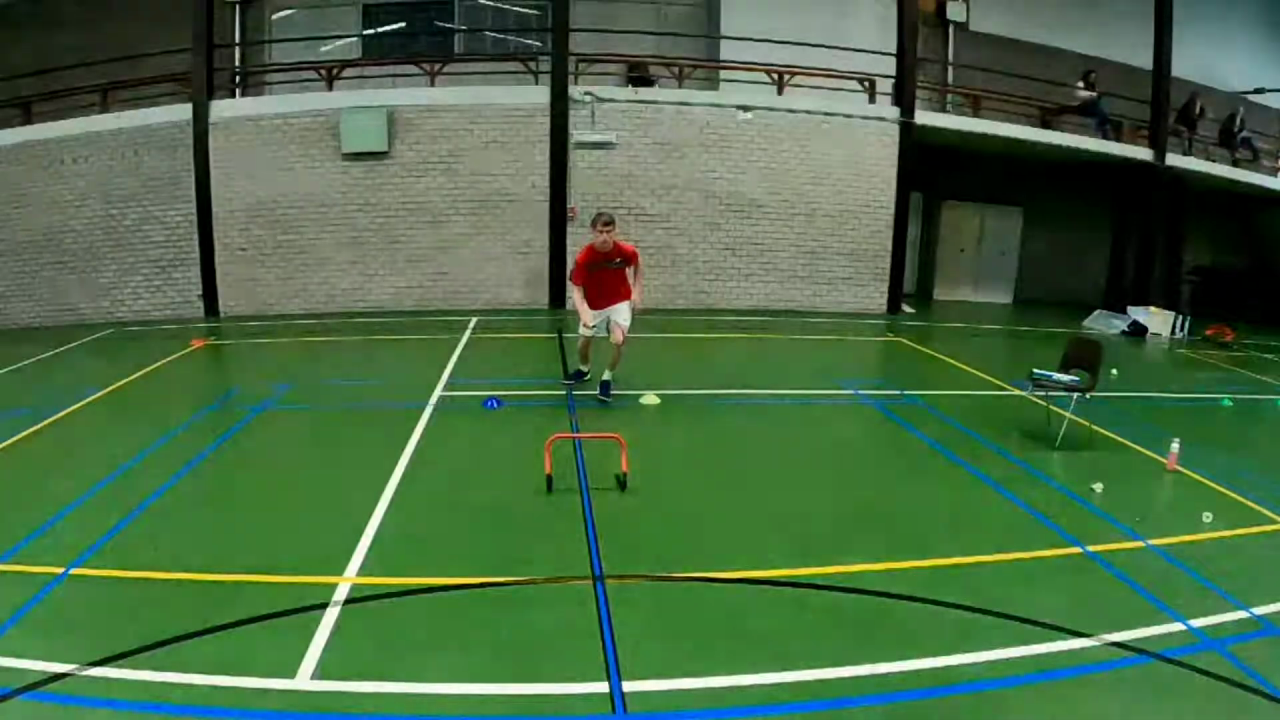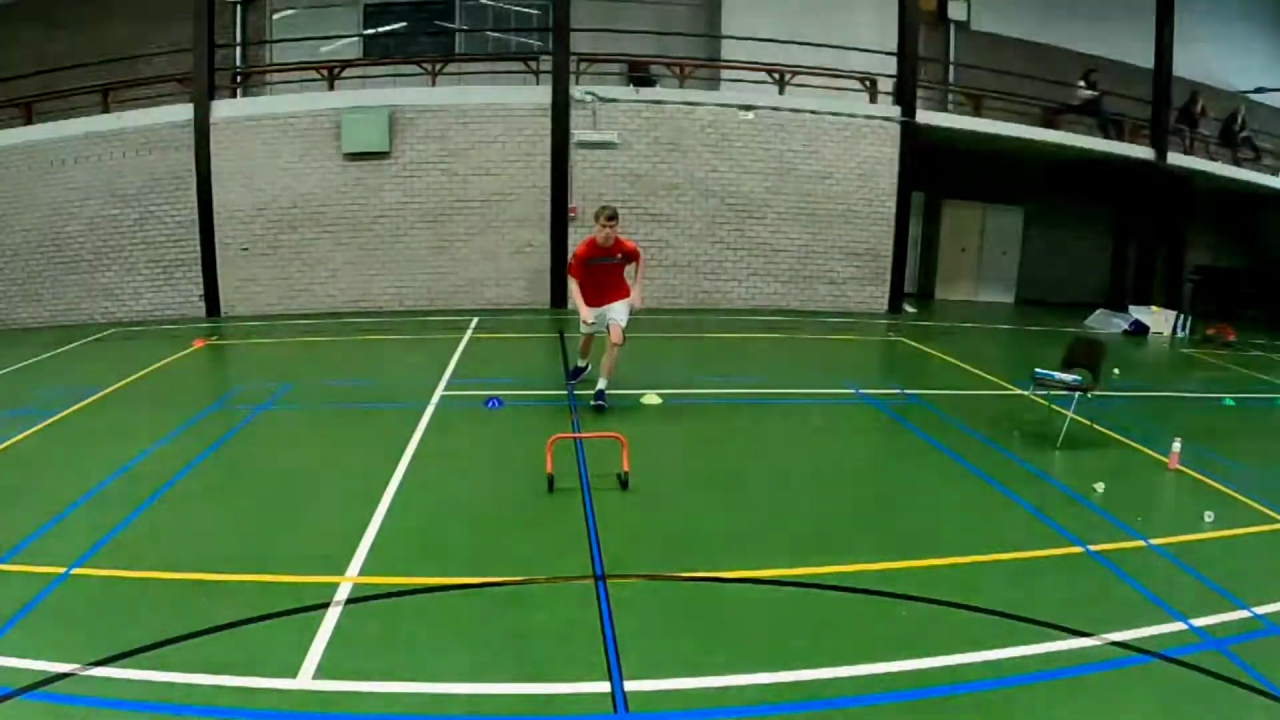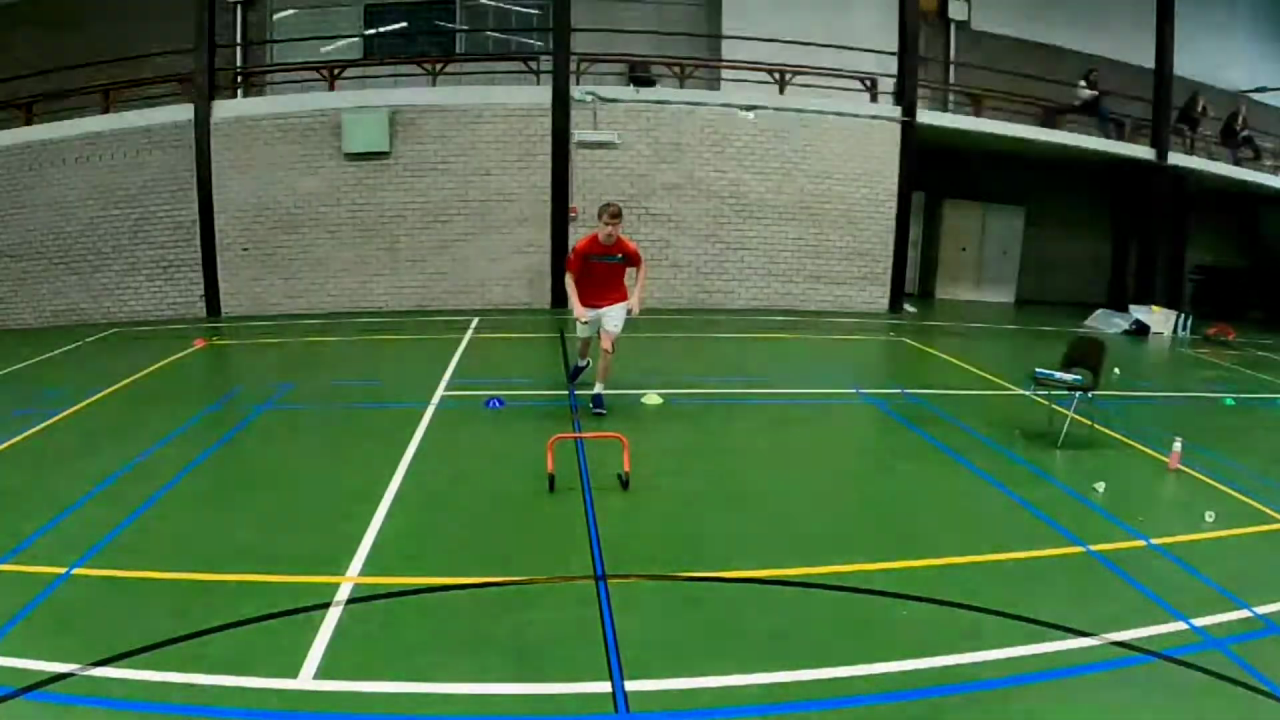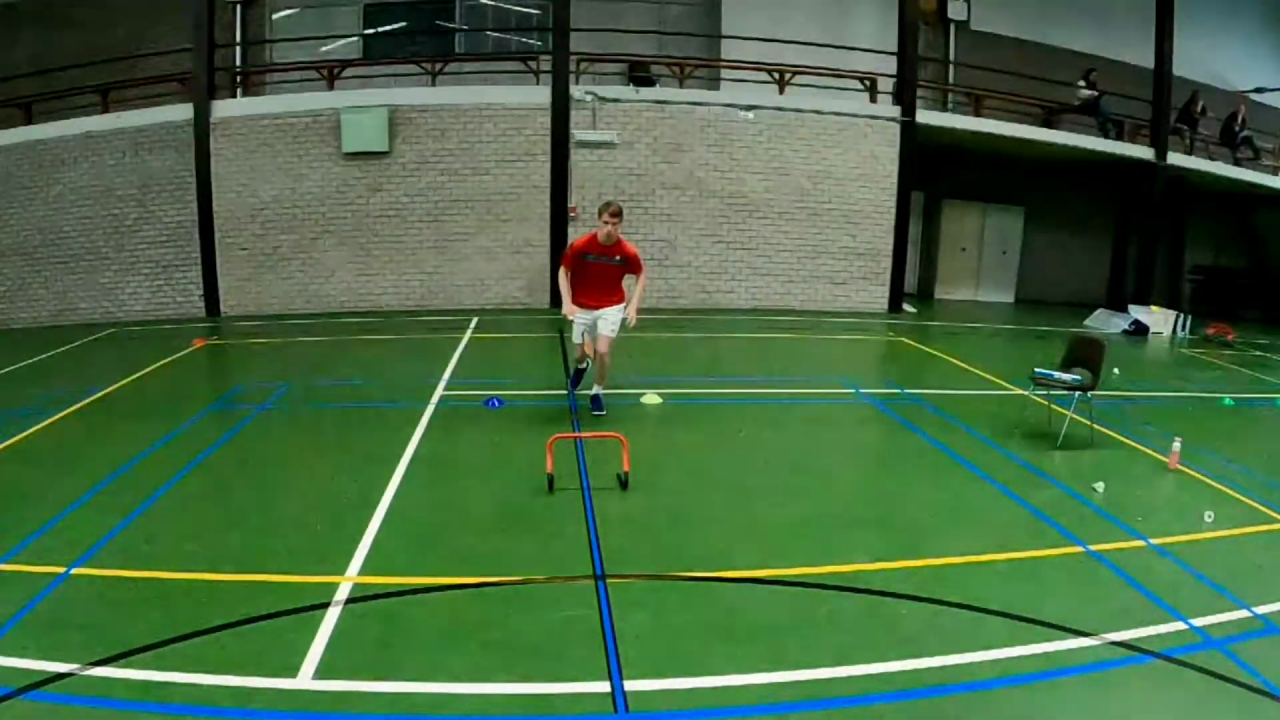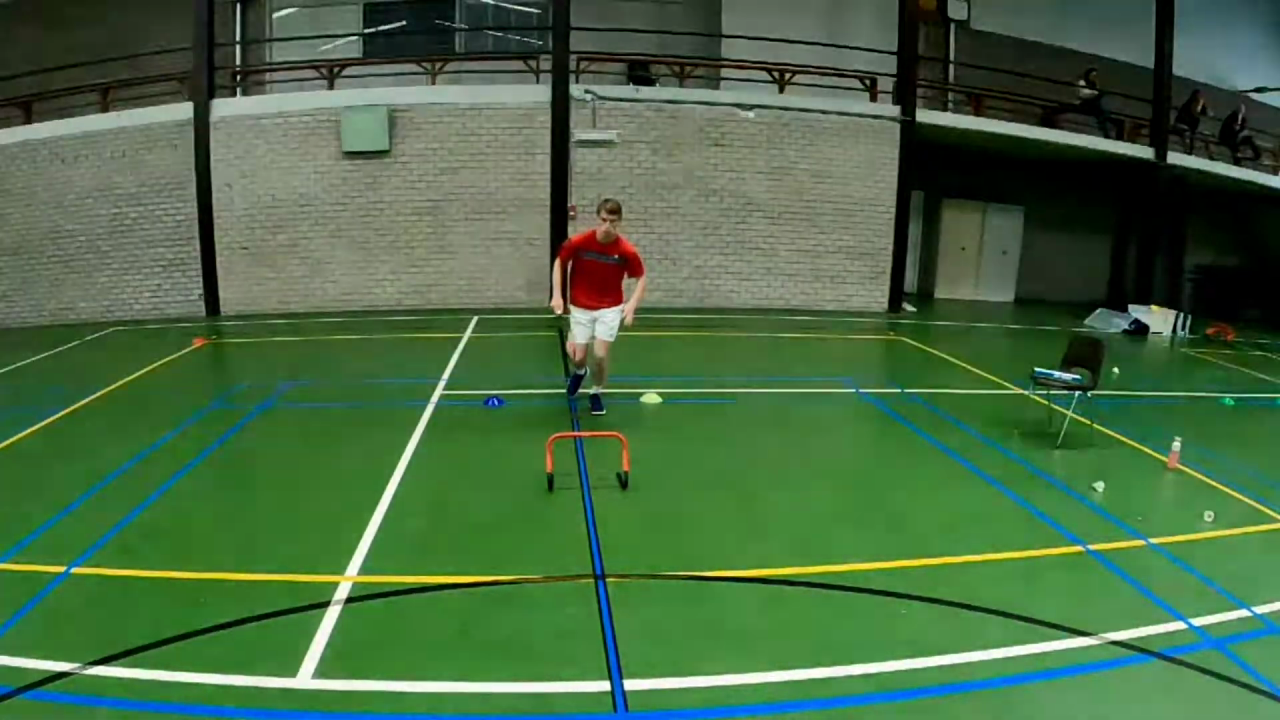
dt=0.7s
person 1, frame 1
left shoulder: (626, 251)
right shoulder: (583, 258)
left elbow: (637, 264)
right elbow: (576, 290)
left wrist: (637, 291)
right wrist: (583, 314)
left hip: (620, 301)
right hip: (594, 305)
left knee: (619, 340)
right knee: (584, 341)
left ankle: (607, 378)
right ankle: (584, 370)
person 1, frame 2
left shoulder: (627, 248)
right shoulder: (583, 251)
left elbow: (640, 261)
right elbow: (574, 282)
left wrist: (637, 290)
right wrist: (582, 309)
left hip: (618, 300)
right hip: (591, 303)
left knee: (615, 341)
right knee: (587, 337)
left ankle: (601, 389)
right ankle: (582, 365)
person 1, frame 3
left shoulder: (628, 249)
right shoulder: (582, 248)
left elbow: (641, 266)
right elbow: (570, 277)
left wrist: (636, 295)
right wrist: (576, 306)
left hip: (615, 304)
right hip: (587, 305)
left knee: (607, 347)
right knee: (584, 343)
left ankle: (598, 392)
right ankle: (582, 363)
person 1, frame 4
left shoulder: (627, 251)
right shoulder: (580, 246)
left elbow: (641, 274)
right elbow: (563, 271)
left wrist: (634, 303)
right wrist: (567, 302)
left hip: (612, 307)
right hip: (582, 307)
left knee: (603, 352)
right knee: (580, 354)
left ankle: (597, 393)
right ankle: (582, 365)
person 1, frame 5
left shoulder: (627, 251)
right shoulder: (578, 243)
left elbow: (641, 277)
right elbow: (559, 262)
left wrist: (632, 304)
right wrist: (557, 295)
left hip: (610, 309)
right hip: (580, 307)
left knee: (600, 355)
right knee: (578, 357)
left ankle: (596, 393)
right ankle: (580, 372)
